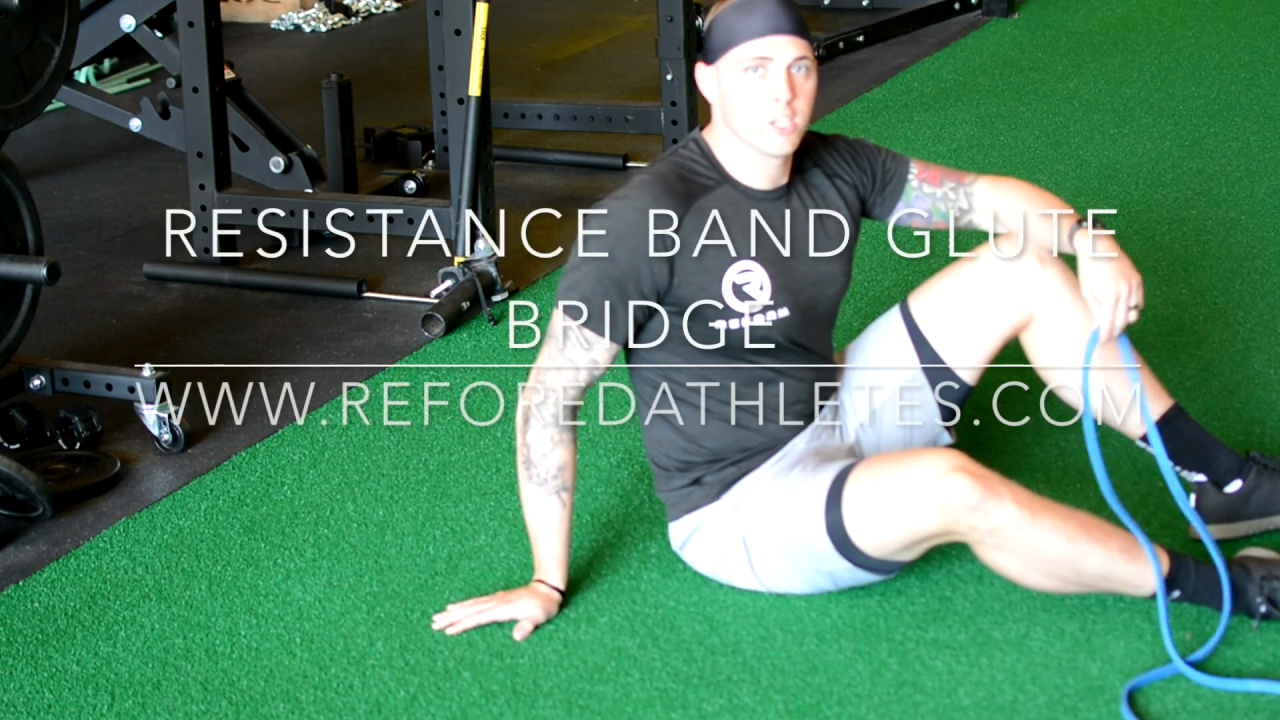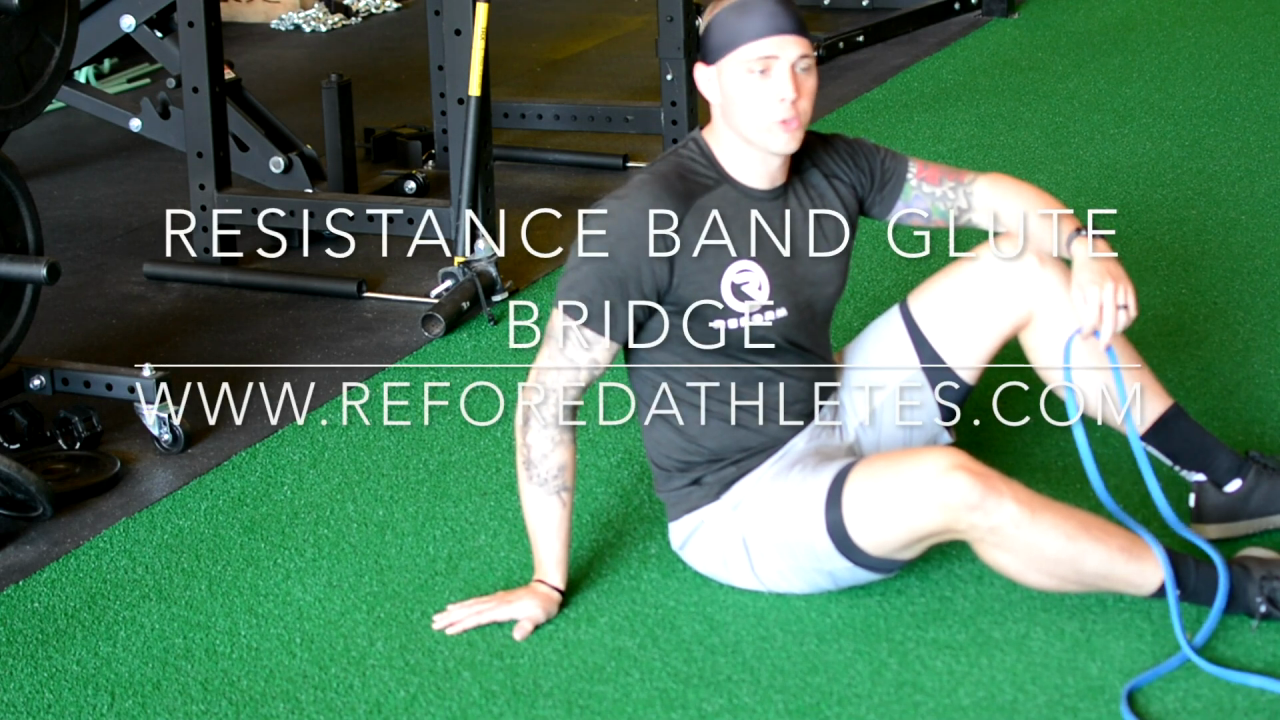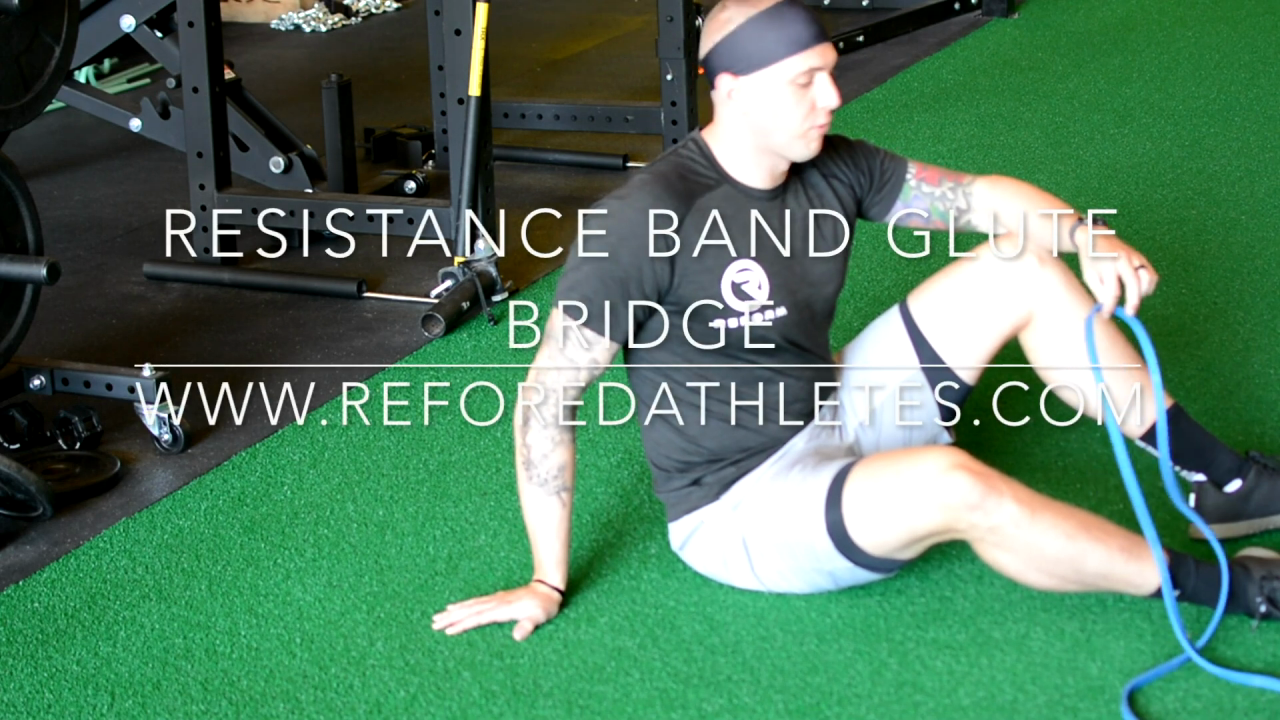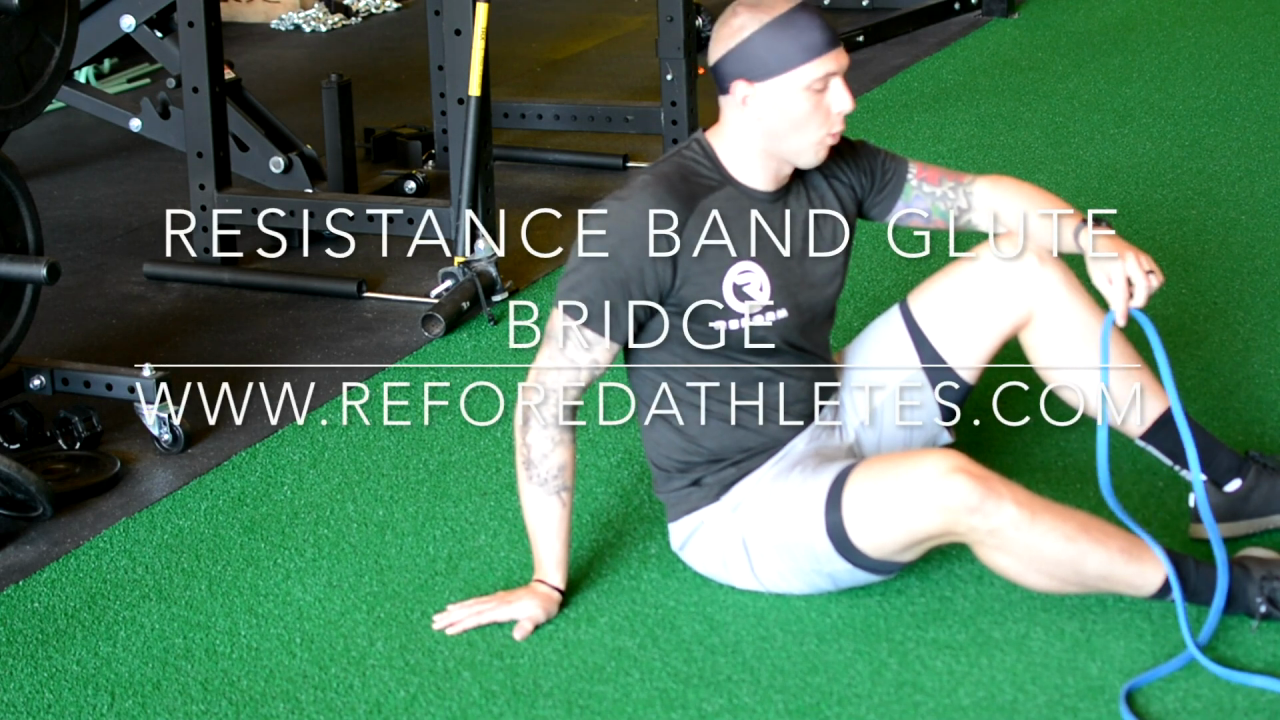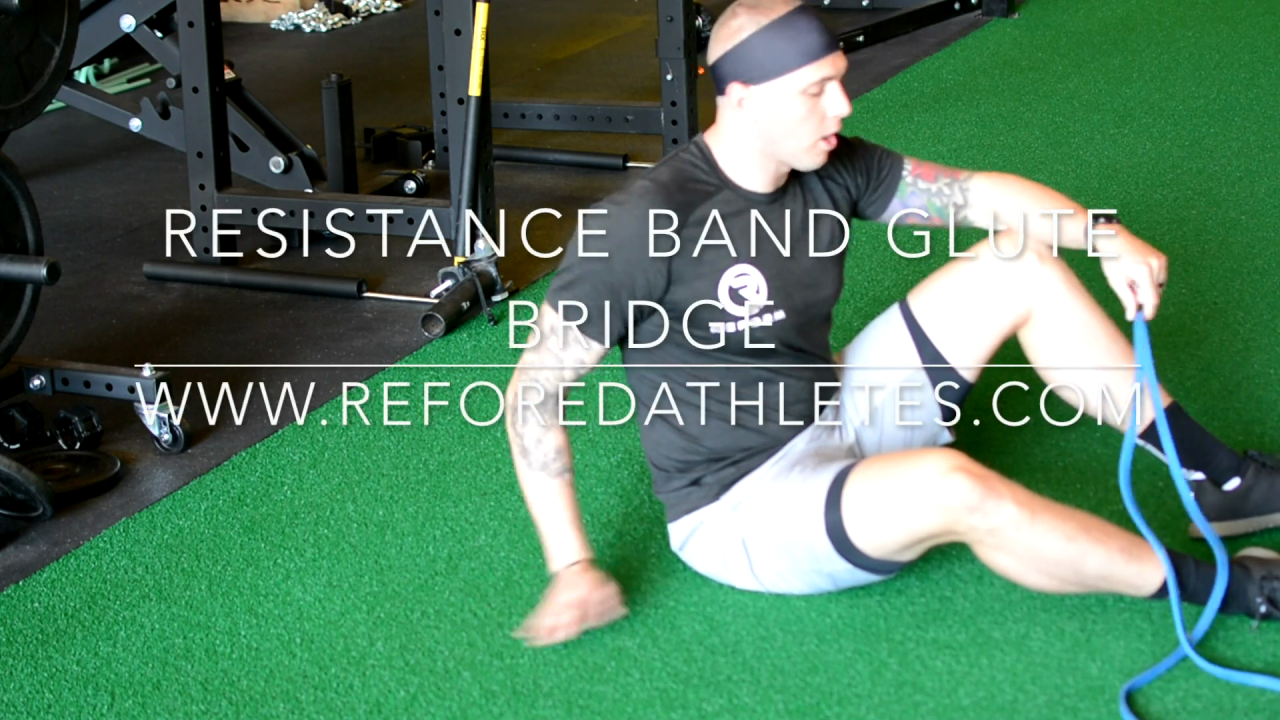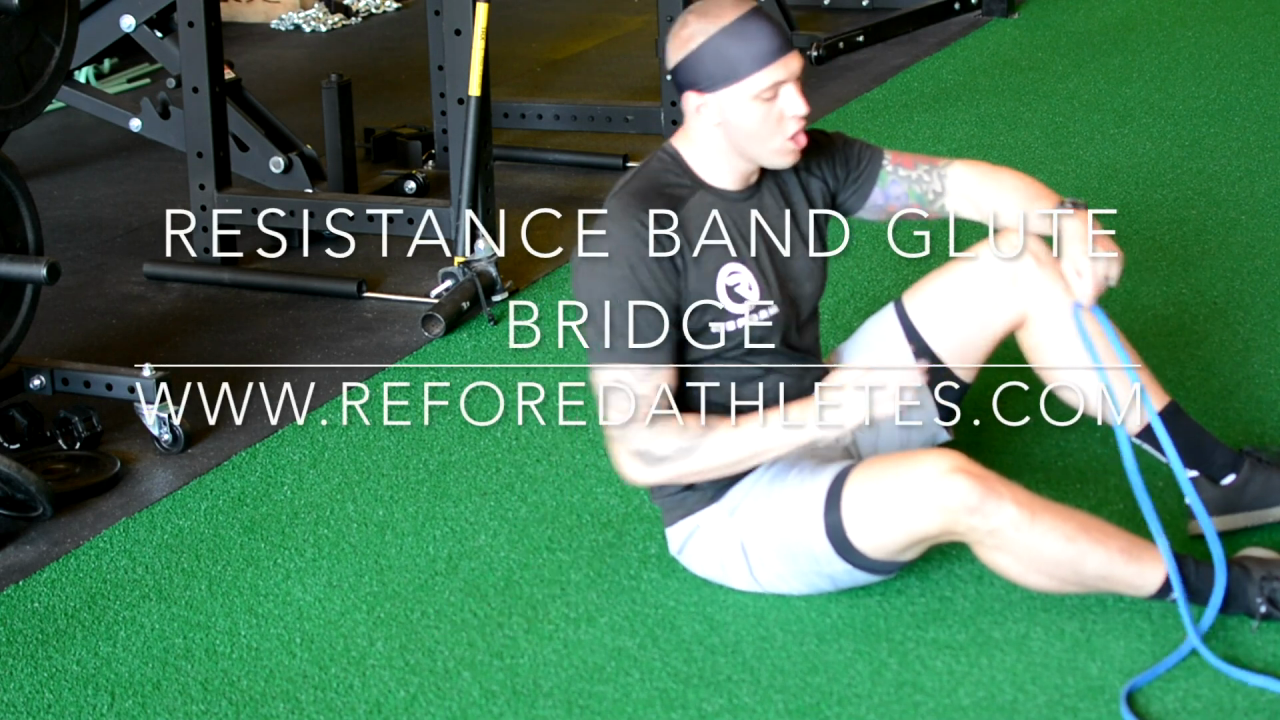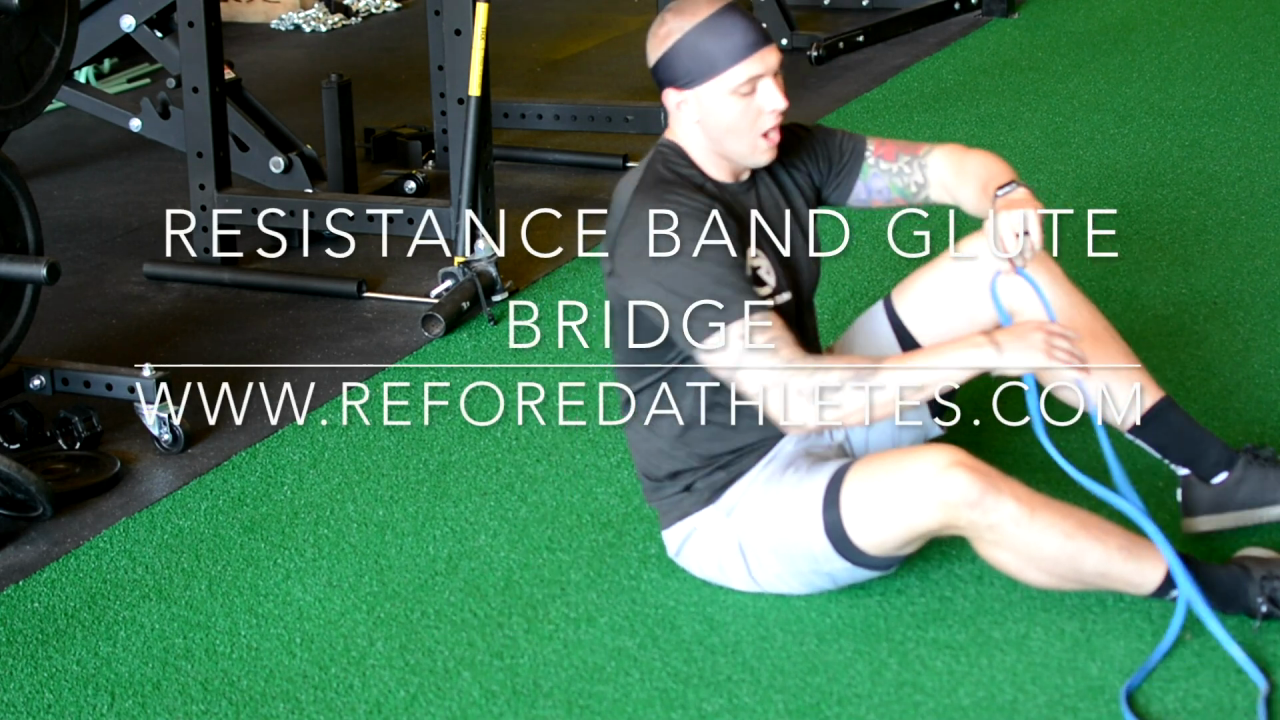
dt=0.2s
person 1, frame 1
left shoulder: (834, 166)
right shoulder: (646, 220)
left elbow: (985, 196)
right elbow: (548, 398)
left wrist: (1090, 241)
right wrist: (546, 583)
left hip: (834, 419)
right hip: (741, 510)
left knee: (1024, 266)
right knee: (951, 486)
right ankle: (1201, 582)
person 1, frame 2
left shoulder: (832, 165)
right shoulder: (647, 218)
left elbow: (984, 195)
right elbow: (547, 397)
left wrist: (1086, 248)
right wrist: (546, 583)
left hip: (832, 418)
right hip: (739, 509)
left knee: (1023, 266)
right knee: (951, 482)
right ankle: (1204, 583)
person 1, frame 3
left shoulder: (832, 166)
right shoulder: (648, 219)
left elbow: (982, 196)
right elbow: (547, 397)
left wrist: (1091, 238)
right wrist: (547, 583)
left hip: (832, 419)
right hip: (741, 510)
left knee: (1025, 267)
right knee: (950, 482)
right ankle: (1207, 585)
person 1, frame 4
left shoulder: (833, 166)
right shoulder: (649, 221)
left elbow: (983, 197)
right elbow: (547, 397)
left wrist: (1095, 238)
right wrist: (548, 582)
left hip: (833, 419)
right hip: (742, 510)
left knee: (1022, 265)
right knee: (952, 487)
right ankle: (1209, 585)
person 1, frame 5
left shoulder: (828, 166)
right shoulder: (644, 227)
left elbow: (980, 191)
right elbow: (532, 394)
left wrist: (1108, 235)
right wrist: (575, 567)
left hip: (831, 417)
right hip: (748, 508)
left knee: (1022, 261)
right knee: (950, 485)
left ankle: (1214, 480)
right ankle: (1210, 584)
person 1, frame 6
left shoulder: (803, 159)
right shoulder: (636, 235)
left elbow: (964, 180)
right elbow: (642, 450)
left wrist: (1076, 224)
right wrist: (816, 414)
left hip: (828, 418)
right hip: (743, 512)
left knee: (1019, 262)
right knee: (950, 484)
left ankle: (1214, 477)
right ankle: (1209, 586)
person 1, frame 7
left shoulder: (785, 151)
right shoulder: (663, 227)
left elbow: (946, 164)
right elbow: (798, 399)
left wrist: (1008, 200)
right wrist: (984, 353)
left hip: (818, 417)
right hip: (734, 511)
left knee: (1003, 263)
right knee: (950, 480)
left ankle: (1207, 474)
right ankle: (1206, 584)
